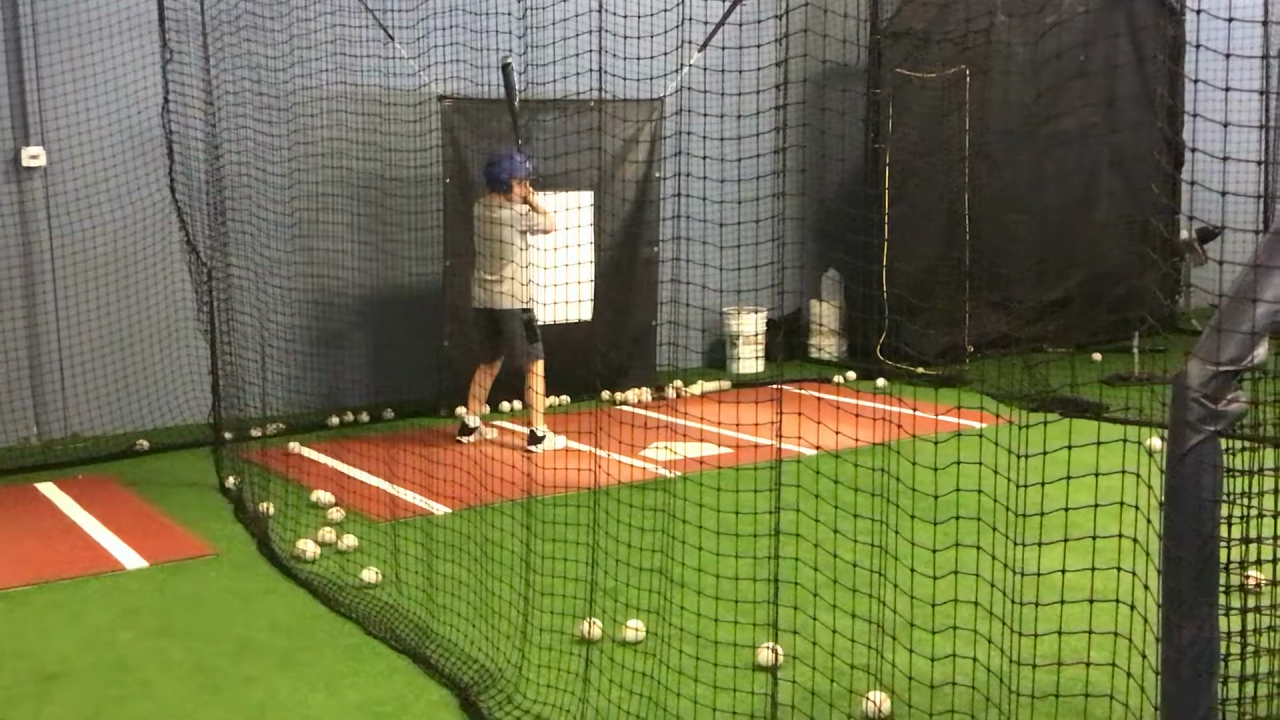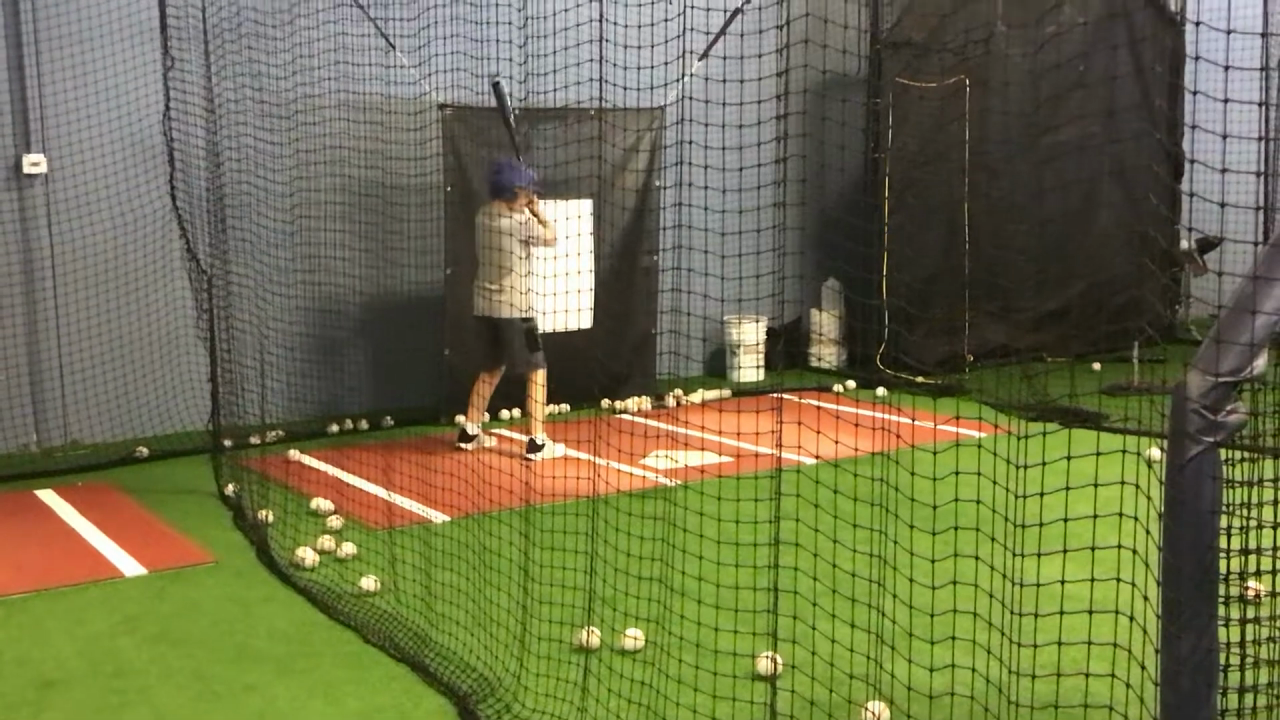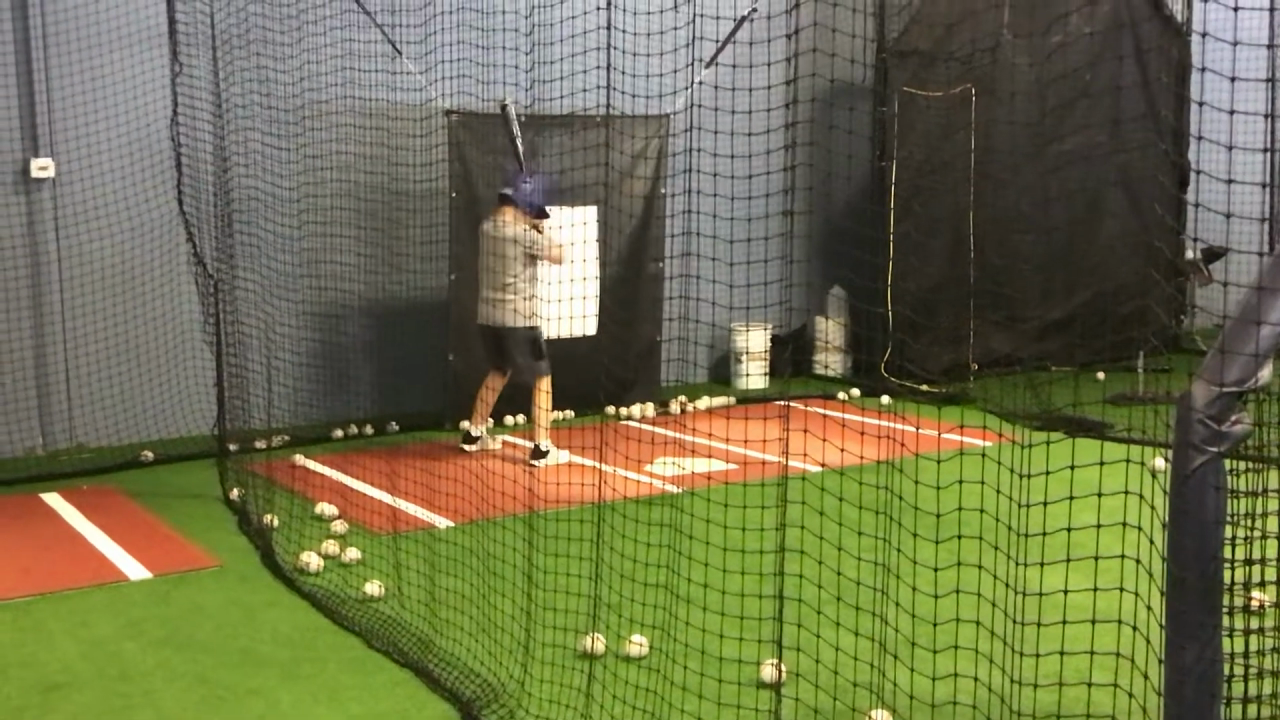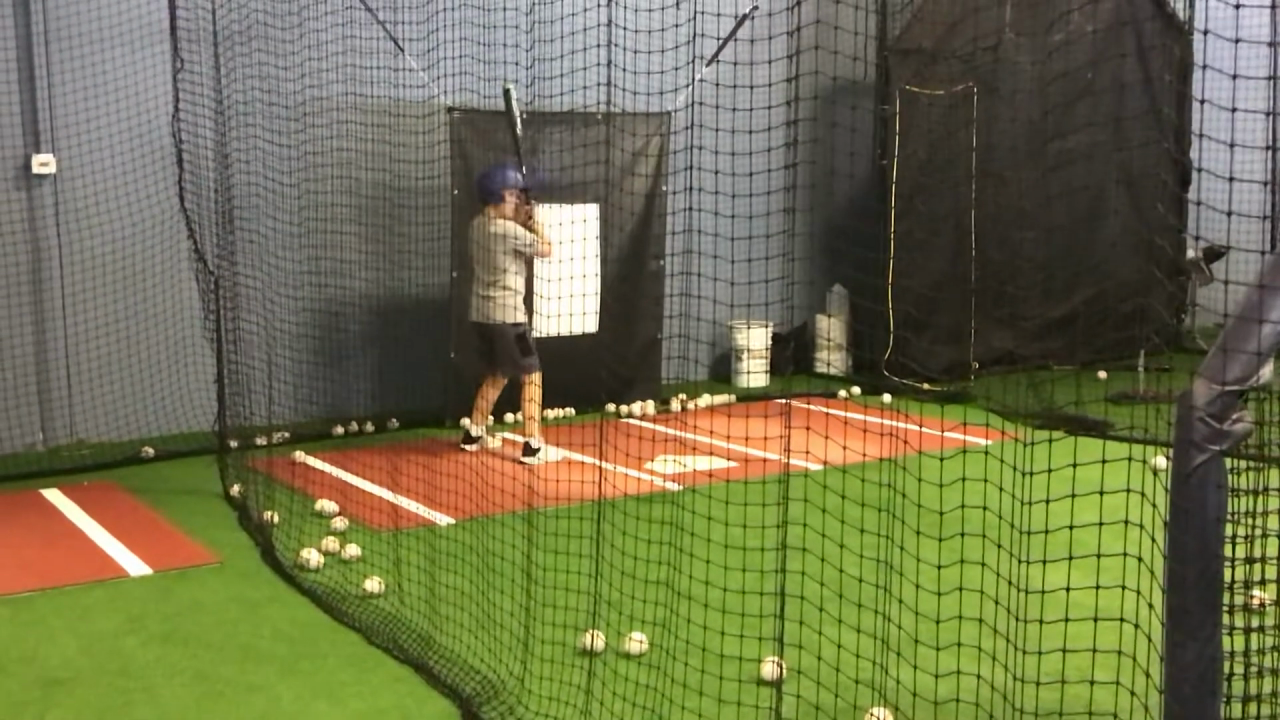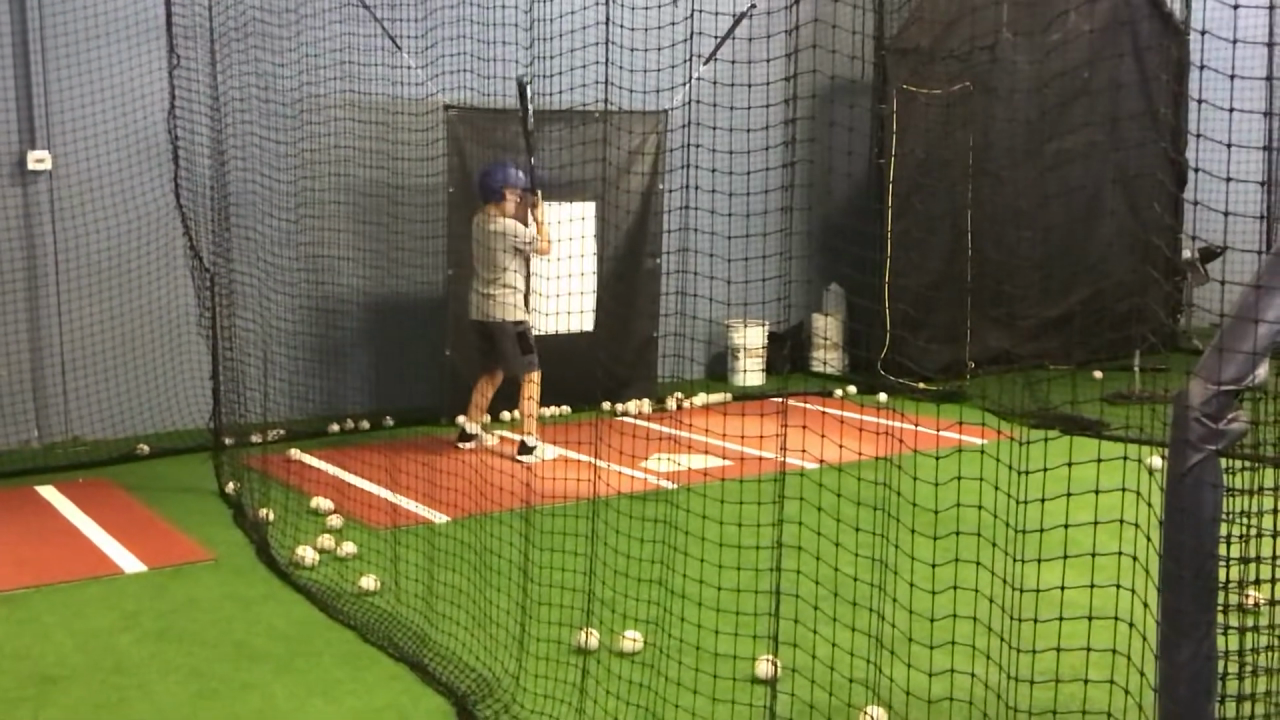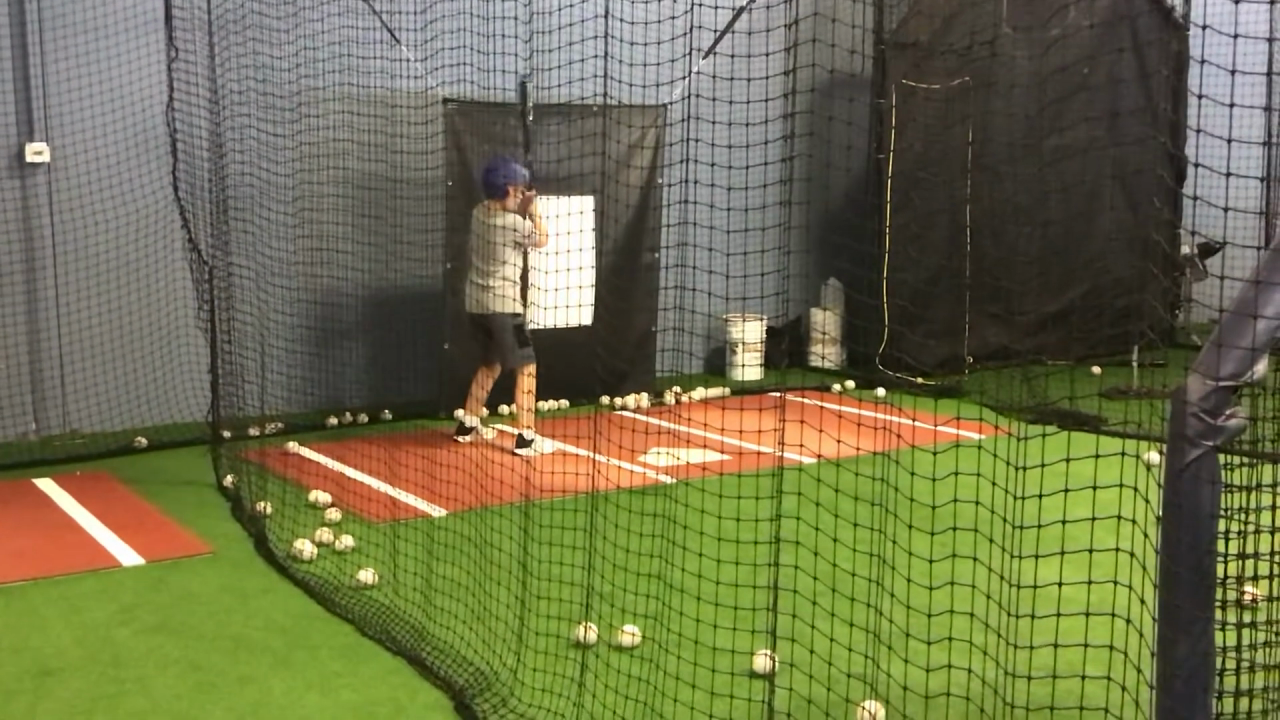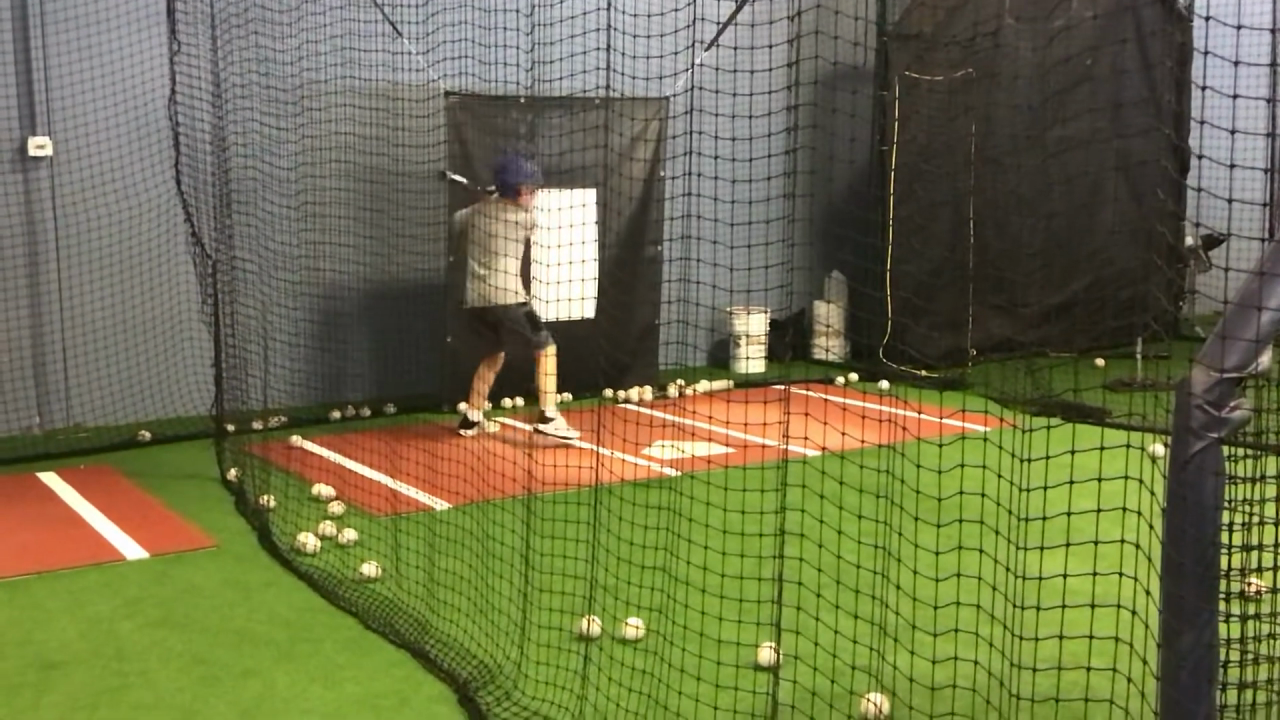
dt=0.5s
person 1, frame 1
left shoulder: (479, 209)
right shoulder: (518, 213)
right elbow: (550, 224)
left wrist: (523, 199)
right wrist: (532, 200)
left hip: (483, 300)
right hip: (512, 301)
left knee: (490, 361)
right knee: (535, 364)
left ankle: (469, 424)
right ankle: (538, 433)
person 1, frame 2
left shoulder: (483, 217)
right shoulder: (521, 223)
right elbow: (551, 239)
left wrist: (525, 211)
right wrist: (537, 212)
left hip: (484, 308)
right hip: (514, 310)
left knee: (491, 369)
right knee: (536, 371)
left ankle: (470, 432)
right ankle: (537, 442)
person 1, frame 3
left shoulder: (486, 227)
right shoulder: (523, 234)
right elbow: (558, 256)
right wrist: (541, 231)
left hip: (488, 316)
right hip: (518, 318)
left knee: (499, 371)
right knee: (542, 379)
left ankle: (474, 433)
right ankle: (542, 448)
person 1, frame 4
left shoulder: (478, 225)
right shoulder: (509, 230)
right elbow: (545, 249)
left wrist: (522, 221)
right wrist: (534, 223)
left hip: (481, 314)
right hip: (507, 315)
left knee: (496, 375)
right knee: (531, 375)
left ankle: (474, 434)
right ankle: (533, 445)
person 1, frame 5
left shoulder: (480, 221)
right shoulder: (511, 228)
right elbow: (544, 247)
left wrist: (523, 213)
right wrist: (538, 216)
left hip: (480, 311)
right hip: (507, 313)
left knee: (492, 372)
right knee: (531, 374)
left ankle: (469, 431)
right ankle: (529, 443)
person 1, frame 6
left shoulder: (478, 213)
right shoulder: (516, 222)
right elbow: (541, 240)
left wrist: (521, 206)
right wrist: (533, 210)
left hip: (475, 304)
right hip: (502, 306)
left knee: (491, 363)
right knee: (526, 367)
left ankle: (468, 425)
right ankle: (526, 437)
person 1, frame 7
left shoulder: (476, 211)
right shoulder: (524, 218)
left elbow: (457, 228)
right wrist: (504, 199)
left hip: (475, 300)
right hip: (506, 298)
left knee: (493, 355)
right knee: (546, 349)
left ankle: (472, 418)
right ankle: (549, 415)
